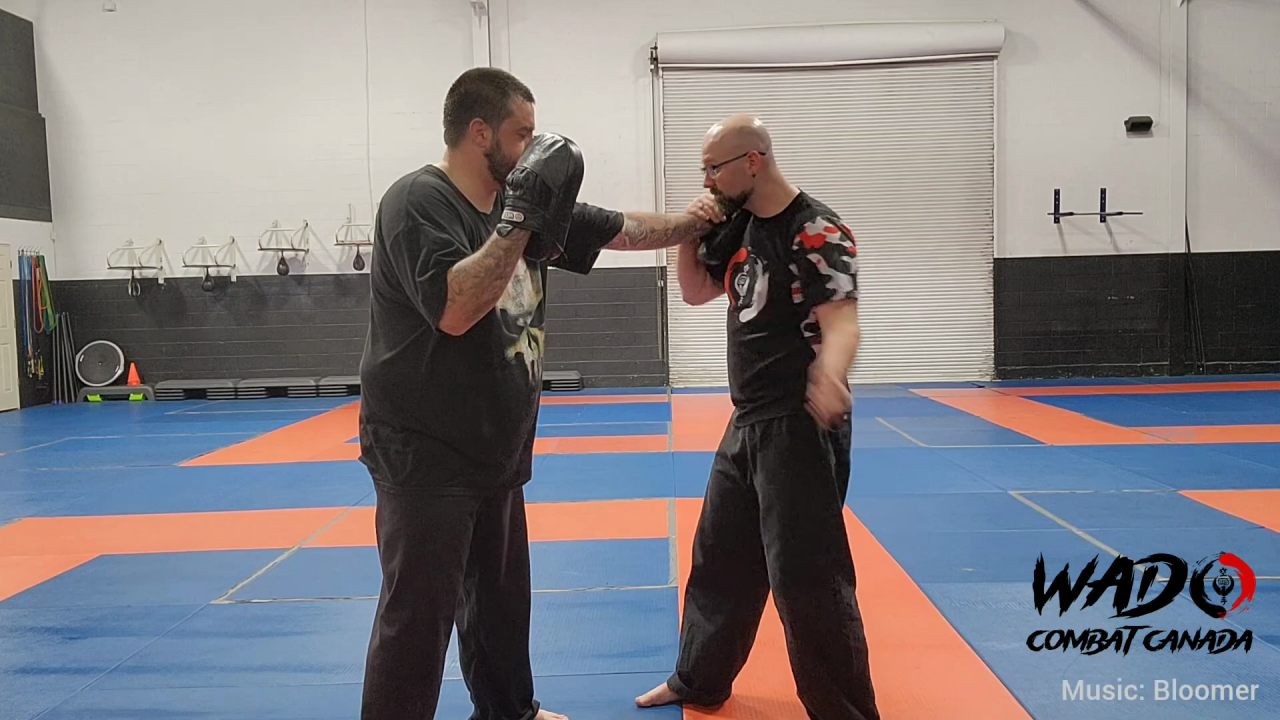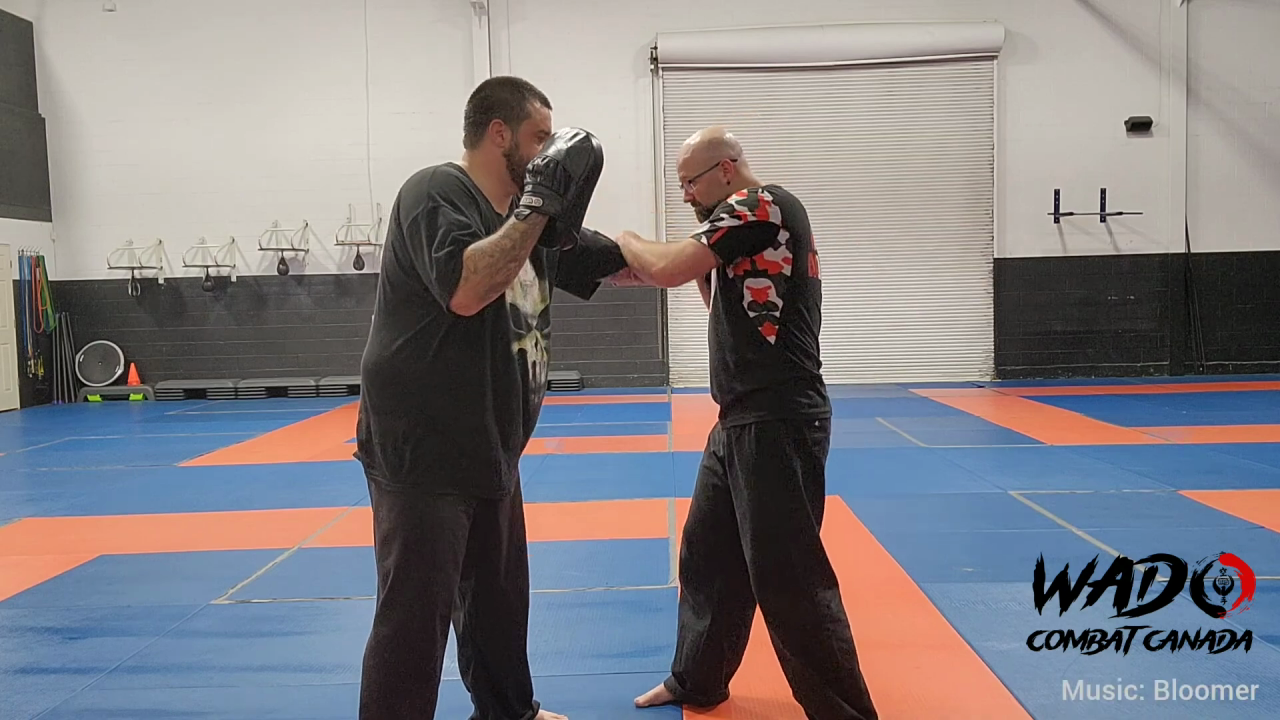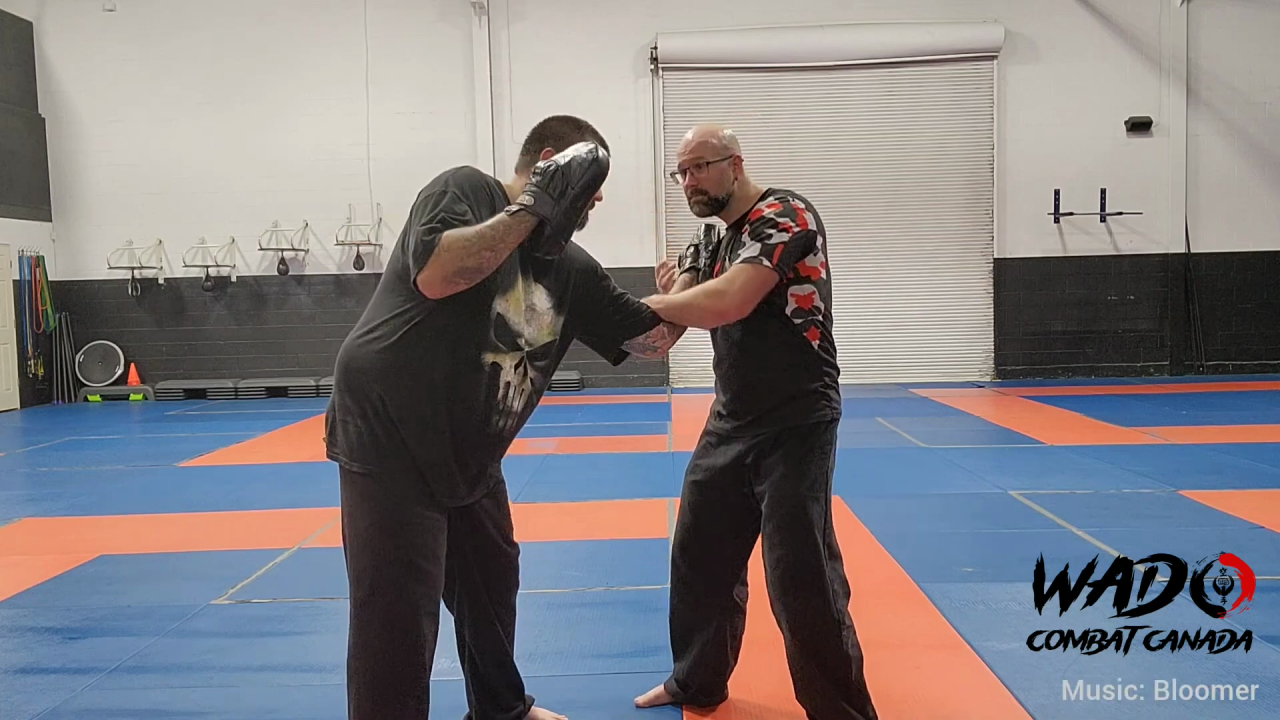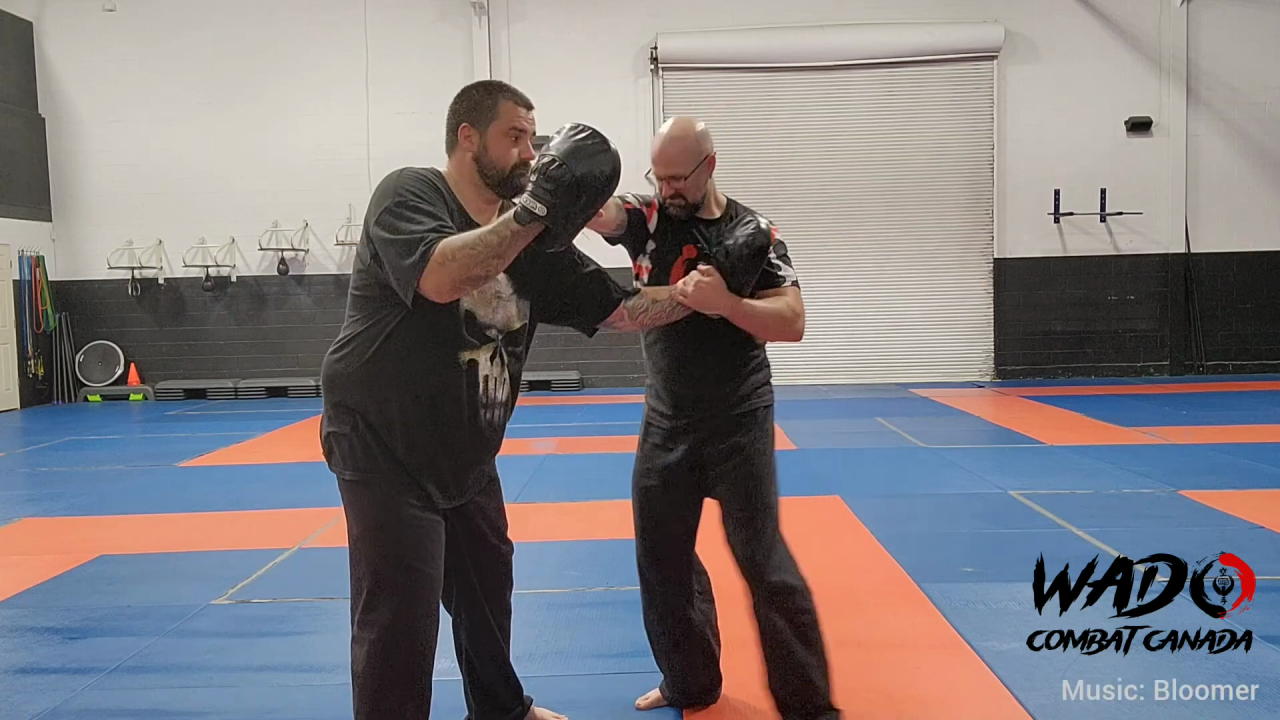
dt=1s
person 1, frame 1
left shoulder: (518, 200)
right shoulder: (417, 202)
left elbow: (619, 228)
right elbow: (454, 310)
left wrist: (699, 221)
right wrist: (519, 220)
left hip: (493, 449)
right hip: (426, 455)
left knee: (502, 597)
right knee: (417, 615)
person 1, frame 2
left shoulder: (526, 215)
right shoulder: (436, 192)
left elbow: (624, 262)
right elbow: (465, 291)
right wrist: (536, 206)
left hip: (490, 450)
right hip: (422, 451)
left knee: (500, 596)
right knee: (415, 615)
person 1, frame 3
left shoulder: (571, 267)
right shoulder: (465, 189)
left elbow: (648, 334)
right elbow: (436, 275)
right wrist: (531, 209)
left hip: (468, 451)
right hip: (389, 436)
left knee: (491, 585)
right knee: (396, 616)
person 1, frame 4
left shoulder: (531, 238)
right shoulder: (409, 193)
left elbow: (620, 308)
right elbow: (440, 278)
right wrist: (532, 210)
left hip: (466, 454)
right hip: (385, 450)
left knee: (487, 590)
right knee: (400, 620)
person 2, frame 1
left shoulder: (818, 230)
right shoulder: (740, 224)
left elbow: (841, 324)
right elbow: (696, 291)
left wrist: (832, 376)
right wrist: (690, 233)
left hip: (802, 427)
right hip: (749, 422)
left knee: (808, 577)
right knee: (720, 558)
person 2, frame 2
left shoulder: (763, 206)
right shoulder: (748, 226)
left elbow: (666, 269)
left wrist: (627, 242)
right wrist: (705, 275)
left hip: (778, 423)
right hip: (743, 420)
left knee: (787, 577)
right knee: (707, 556)
person 2, frame 3
left shoulder: (784, 213)
right shoulder: (717, 244)
left elbow: (730, 303)
left wrist: (659, 304)
right wrist: (679, 290)
left hip: (795, 426)
right hip: (730, 423)
left knee: (801, 578)
right knee: (698, 557)
person 2, frame 4
left shoulder: (752, 231)
right shoulder: (646, 215)
left elbow: (793, 322)
right elbow: (596, 211)
left wrist: (724, 302)
left hip: (737, 419)
right hip: (666, 420)
left knee: (763, 563)
right knee: (662, 558)
